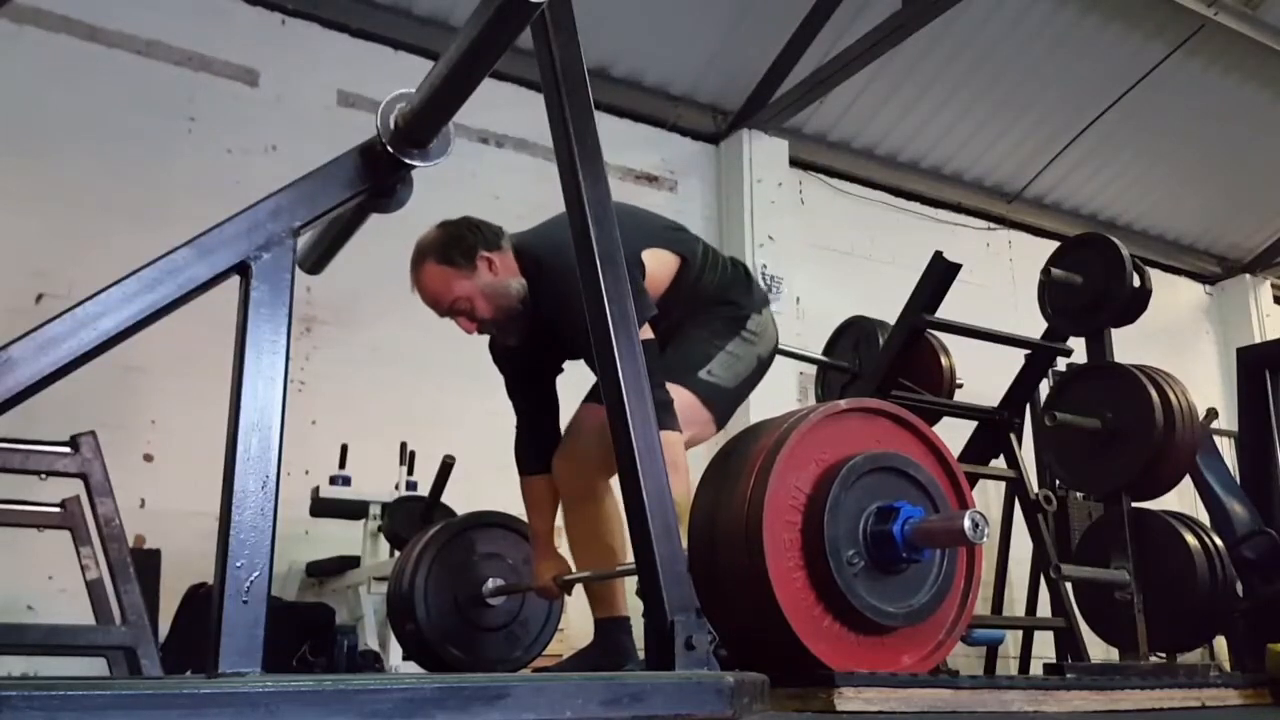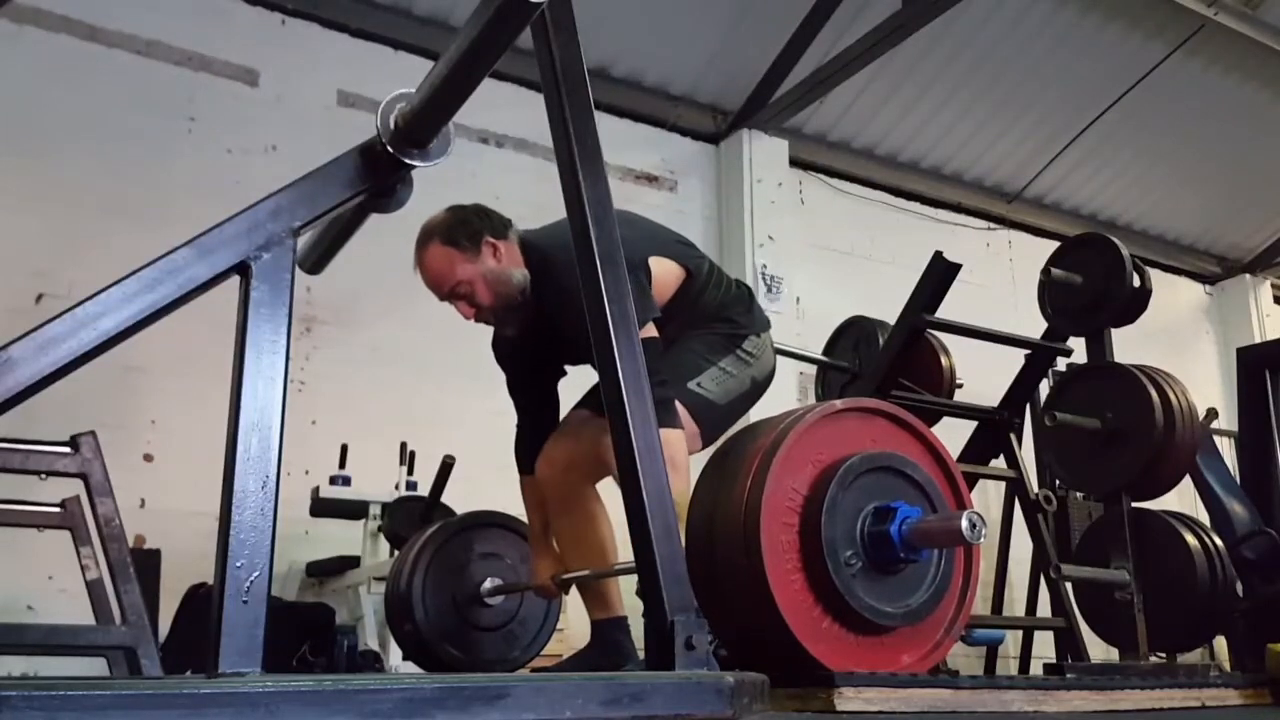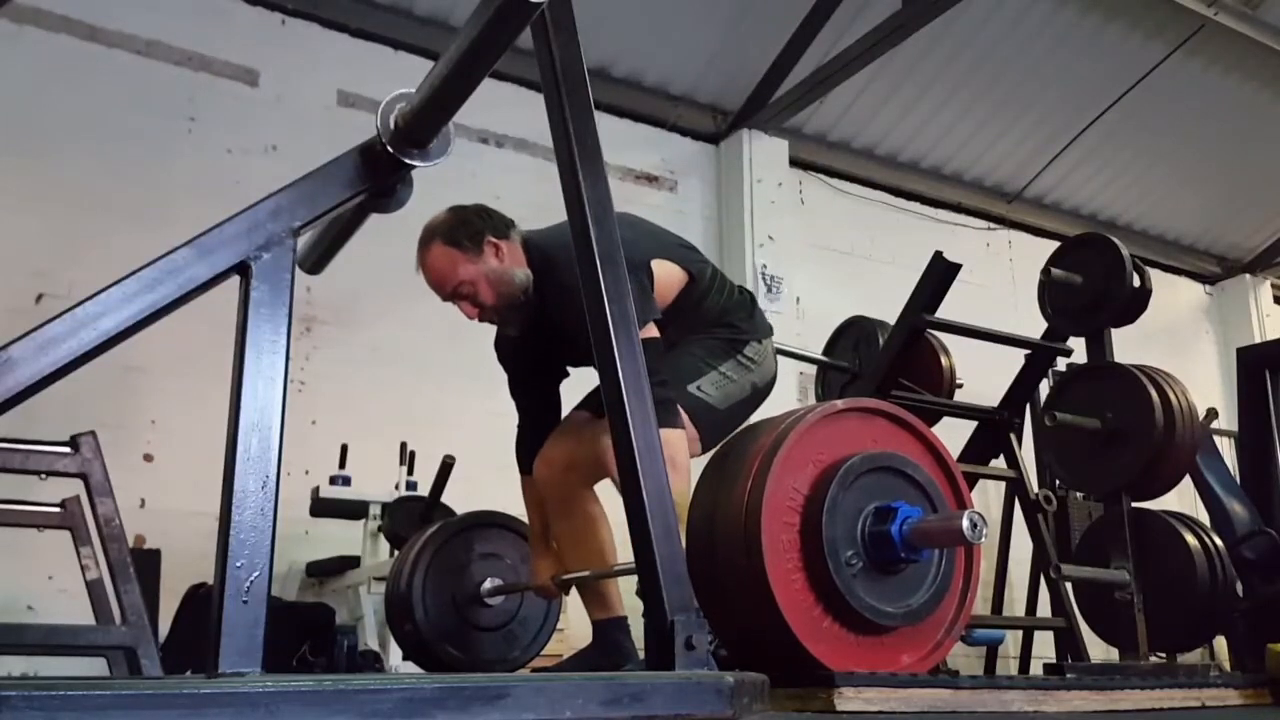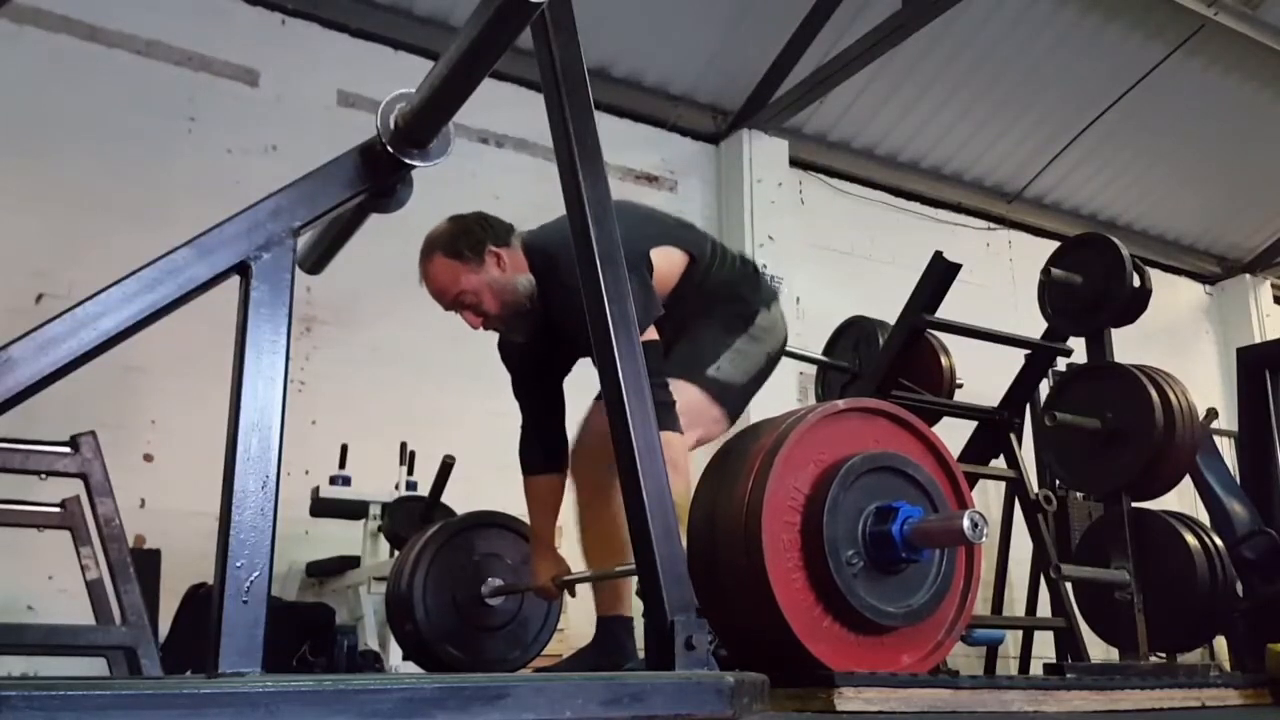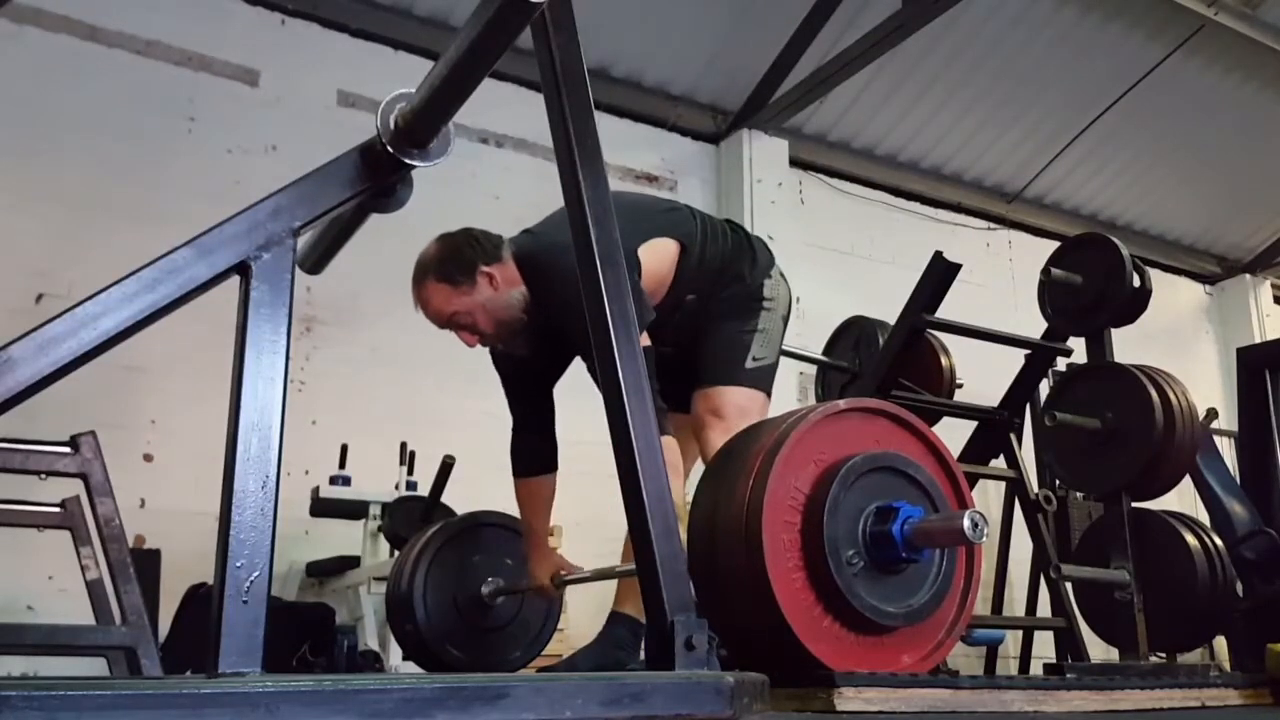
dt=0.3s
person 1, frame 1
left shoulder: (575, 271)
right shoulder: (513, 321)
left elbow: (649, 399)
right elbow: (536, 434)
right wrist: (542, 550)
left hip: (728, 318)
right hip: (664, 330)
right knee: (580, 460)
right ankle: (613, 641)
person 1, frame 2
left shoulder: (581, 267)
right shoulder: (515, 328)
left elbow: (652, 397)
right elbow: (535, 433)
right wrist: (541, 550)
left hip: (728, 338)
right hip: (658, 351)
right knee: (559, 465)
right ankle: (611, 642)
person 1, frame 3
left shoulder: (584, 267)
right shoulder: (519, 328)
left elbow: (653, 397)
right elbow: (536, 432)
right wrist: (541, 550)
left hip: (730, 344)
right hip: (656, 355)
right knee: (556, 466)
right ankle: (611, 642)
person 1, frame 4
left shoulder: (581, 269)
right shoulder: (522, 322)
left elbow: (649, 398)
right elbow: (542, 435)
right wrist: (542, 550)
left hip: (736, 314)
right hip: (671, 332)
left knee: (653, 448)
right knee: (593, 461)
right ankle: (614, 640)
person 1, frame 5
left shoulder: (575, 275)
right shoulder: (516, 330)
right elbow: (532, 437)
right wrist: (538, 550)
left hip: (739, 292)
right hip: (676, 320)
left knee: (723, 447)
right ankle: (621, 639)
